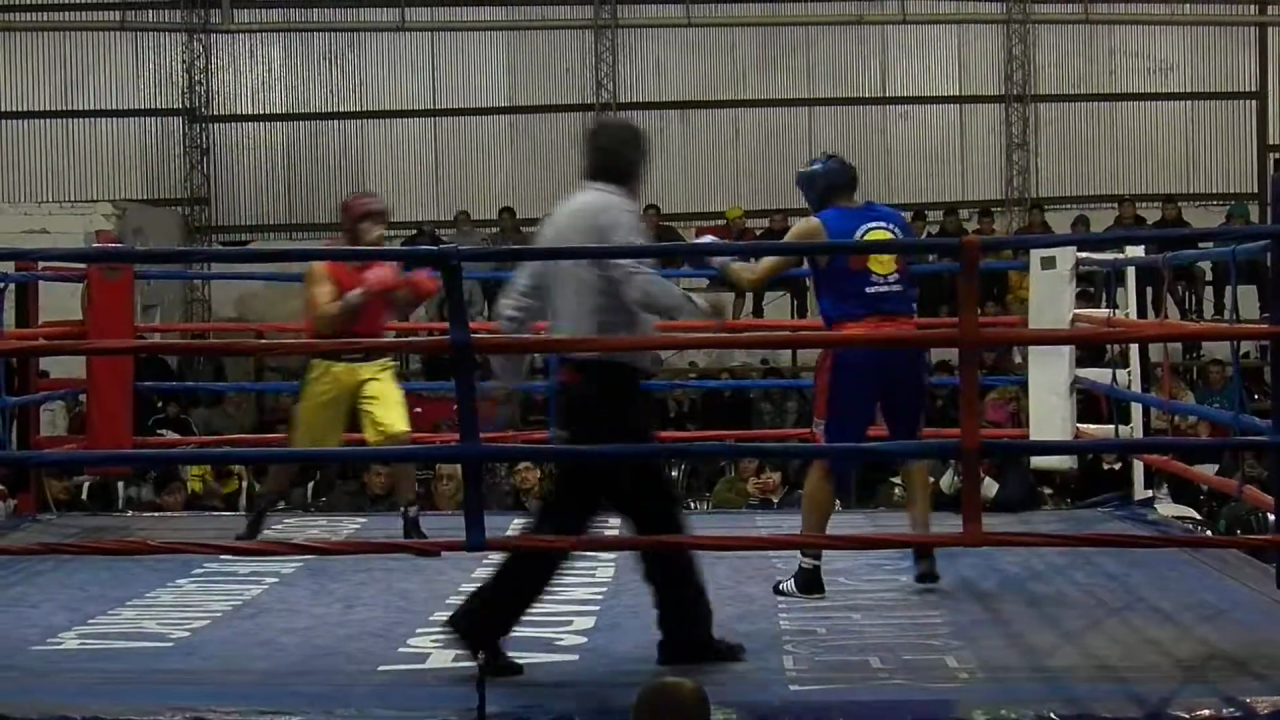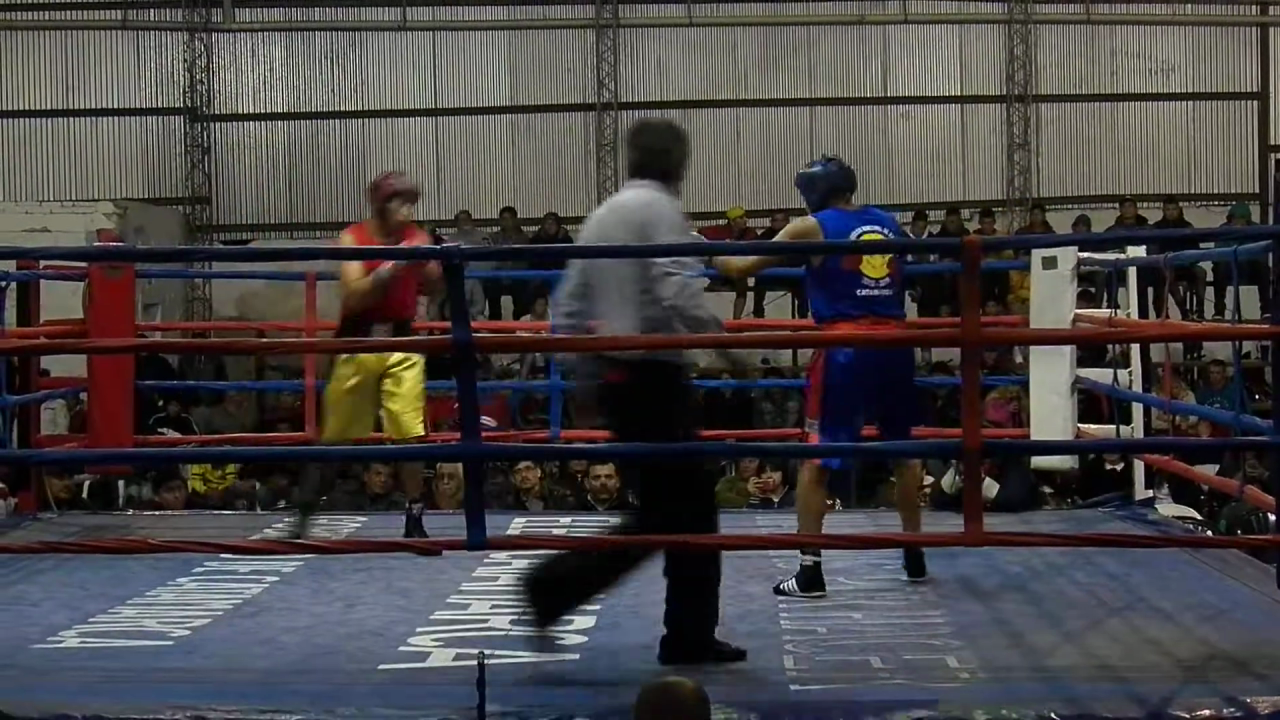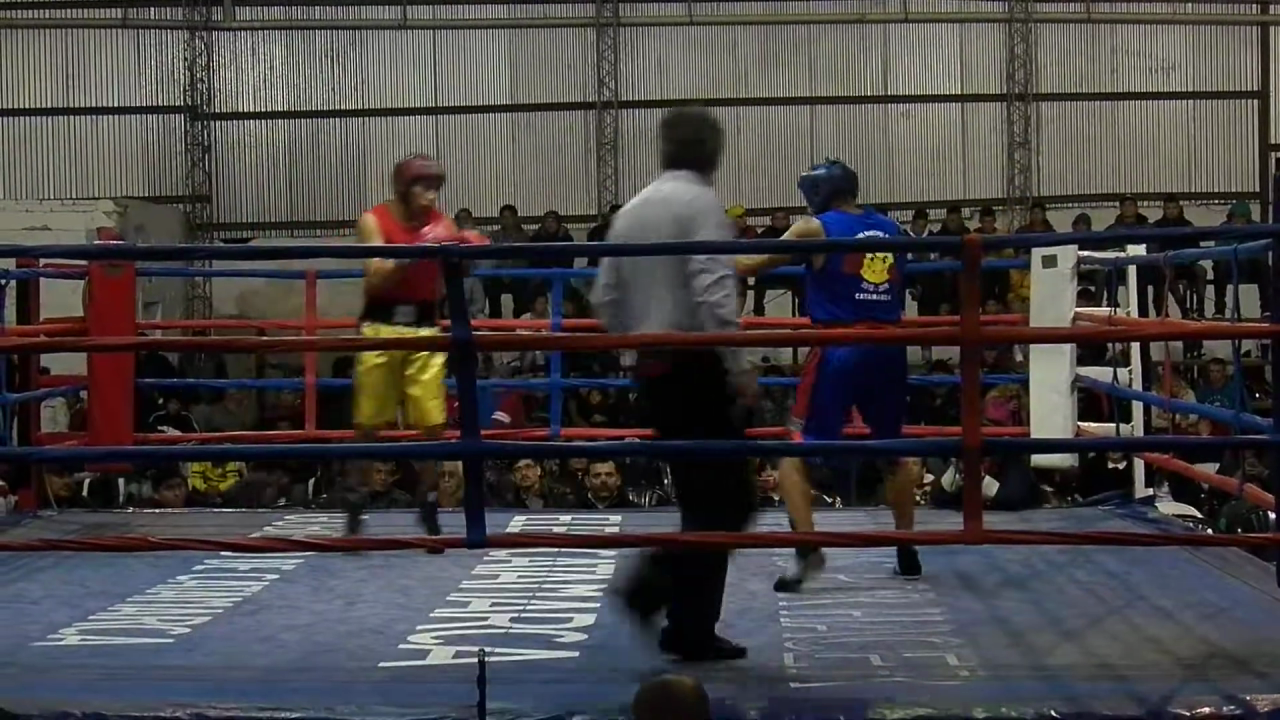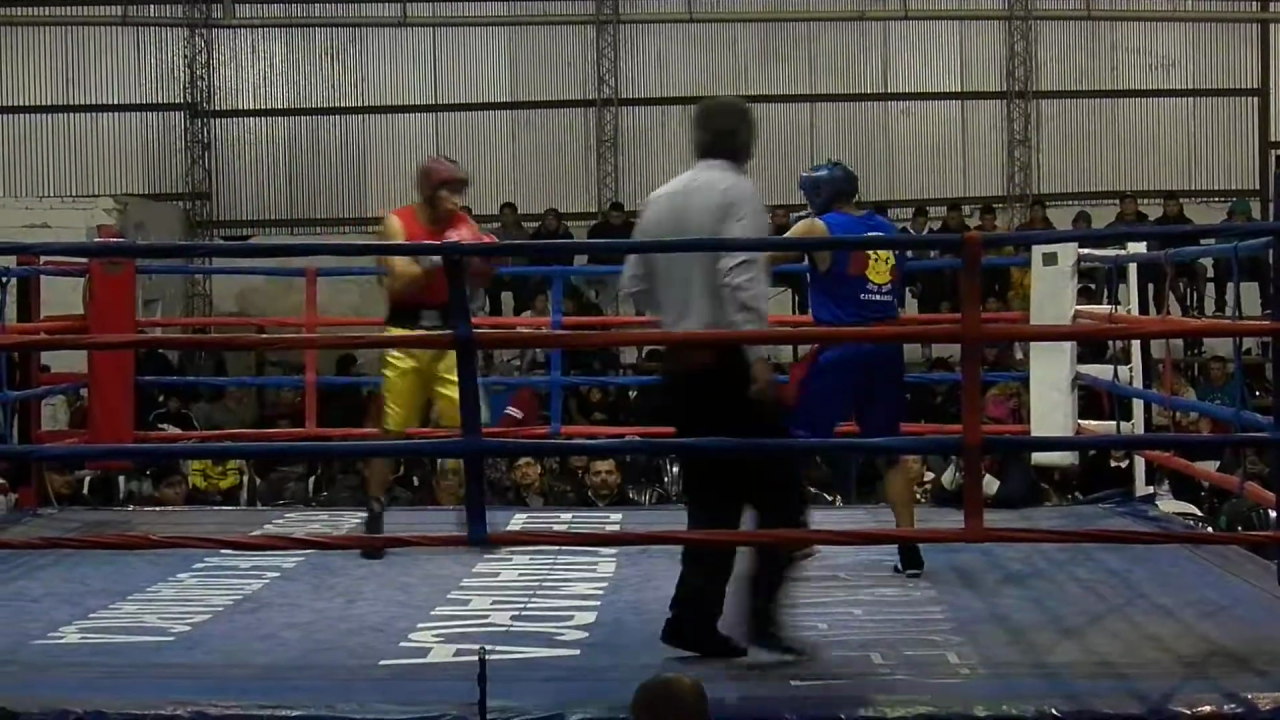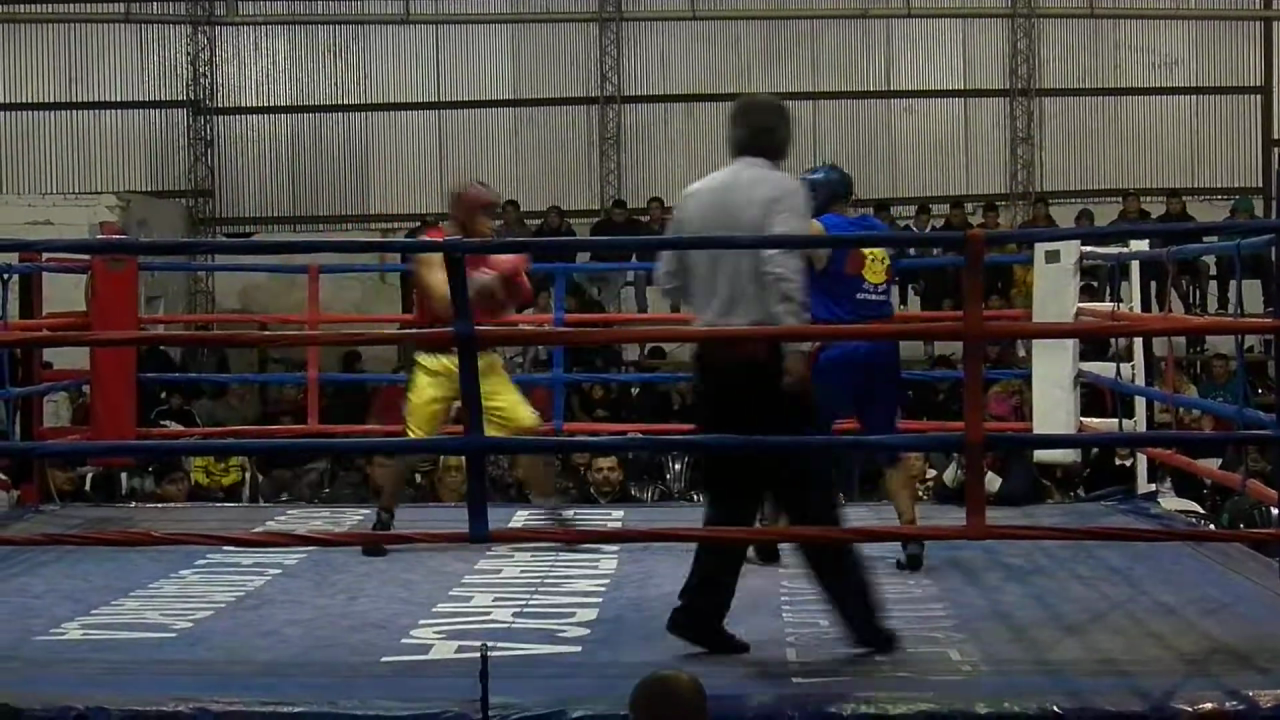
dt=0.1s
person 1, frame 1
left shoulder: (562, 218)
right shoulder: (615, 212)
left elbow: (518, 304)
right elbow: (639, 287)
left wrist: (509, 376)
right wrist: (695, 305)
left hip: (583, 378)
right hip: (606, 382)
left knee: (656, 510)
right knee: (565, 518)
left ankle: (688, 636)
right ankle: (481, 625)
person 1, frame 2
left shoulder: (599, 218)
right shoulder: (662, 210)
left elbow: (566, 310)
right elbow: (681, 295)
left wrist: (587, 365)
right wrist: (726, 337)
left hip: (613, 375)
right hip: (651, 378)
left knee: (688, 507)
right knee: (670, 513)
left ankle: (691, 635)
right ankle: (555, 586)
person 1, frame 3
left shoulder: (631, 209)
right shoulder: (701, 203)
left elbow: (605, 300)
right elbow: (713, 292)
right wrist: (739, 362)
left hip: (655, 366)
right hip: (692, 368)
left knee: (712, 500)
right knee: (727, 500)
left ankle: (692, 628)
person 1, frame 4
left shoulder: (659, 200)
right shoulder: (738, 193)
left elbow: (635, 287)
right elbow: (742, 279)
right wrist: (758, 355)
left hip: (679, 362)
right hip: (726, 364)
left knee: (716, 498)
right knee: (778, 489)
left ankle: (695, 624)
right ankle: (763, 615)
person 1, frame 5
left shoulder: (694, 196)
right shoulder: (782, 190)
left elbow: (670, 280)
right elbow: (782, 270)
right wrist: (795, 346)
left hip: (715, 359)
right hip: (767, 356)
left knee: (733, 494)
right knee: (808, 492)
left ankle: (702, 613)
right ankle: (860, 623)
person 2, frame 1
left shoulder: (815, 228)
right shoulder: (896, 220)
left elbow: (755, 278)
left wrist: (714, 252)
left hip: (853, 346)
right hip: (905, 342)
left knee: (825, 458)
right knee: (908, 447)
left ankle: (809, 572)
right ankle: (923, 551)
person 2, frame 2
left shoulder: (810, 228)
right shoulder: (889, 223)
left elbow: (743, 267)
left hip: (844, 348)
right hip: (894, 345)
left knee: (817, 456)
right knee: (901, 447)
left ankle: (810, 570)
right ankle: (913, 552)
person 2, frame 3
left shoulder: (814, 230)
right shoulder: (890, 228)
left elbow: (748, 266)
left hip: (839, 350)
right hip: (888, 350)
left knee: (796, 453)
left ankle: (807, 551)
right ankle: (906, 552)
person 2, frame 4
left shoulder: (817, 229)
right shoulder: (886, 230)
left hip: (838, 349)
right hip: (886, 349)
right knee: (889, 452)
right ankle: (908, 548)
person 2, frame 5
left shoulder: (814, 231)
right shoulder: (877, 231)
left hip: (837, 350)
right hip: (880, 350)
right knee: (884, 449)
right ankle: (909, 536)
person 3, frame 1
left shoulder: (384, 259)
right shoulder: (322, 263)
left elbow: (398, 309)
right elbow: (322, 322)
left wrist: (417, 292)
right wrist: (364, 292)
left hip: (374, 362)
right hip: (330, 364)
left knee: (398, 438)
right knee: (297, 450)
left ankle: (411, 525)
right ankle: (259, 512)
person 3, frame 2
left shoulder: (417, 238)
right shoulder: (351, 239)
left elbow: (429, 285)
right elbow: (352, 298)
left wrist: (442, 266)
right wrist: (392, 267)
left hip: (402, 347)
right hip: (358, 347)
left knee: (411, 437)
right knee: (335, 439)
left ankle: (414, 521)
right ankle: (306, 506)
person 3, frame 3
left shoulder: (441, 221)
right shoulder: (373, 221)
right elbow: (374, 281)
left wrist: (465, 250)
right wrist: (414, 251)
left hip: (427, 330)
right hip: (382, 330)
left knee: (430, 424)
right knee: (369, 425)
left ankle: (428, 509)
right ankle: (355, 508)
person 3, frame 4
left shoulder: (464, 224)
right shoulder: (397, 224)
left elbow: (479, 280)
right elbow: (399, 285)
left wrist: (484, 258)
right wrist: (439, 257)
left hip: (450, 332)
right hip: (407, 334)
right knee: (394, 431)
right ankle: (375, 518)
person 3, frame 5
left shoulder: (490, 249)
right shoulder: (430, 249)
left elbow: (499, 307)
right elbow: (443, 308)
left wrist: (516, 291)
right wrist: (488, 278)
left hip: (479, 354)
right hip: (437, 358)
left knee: (527, 427)
left ankle: (549, 512)
right ankle: (382, 522)
